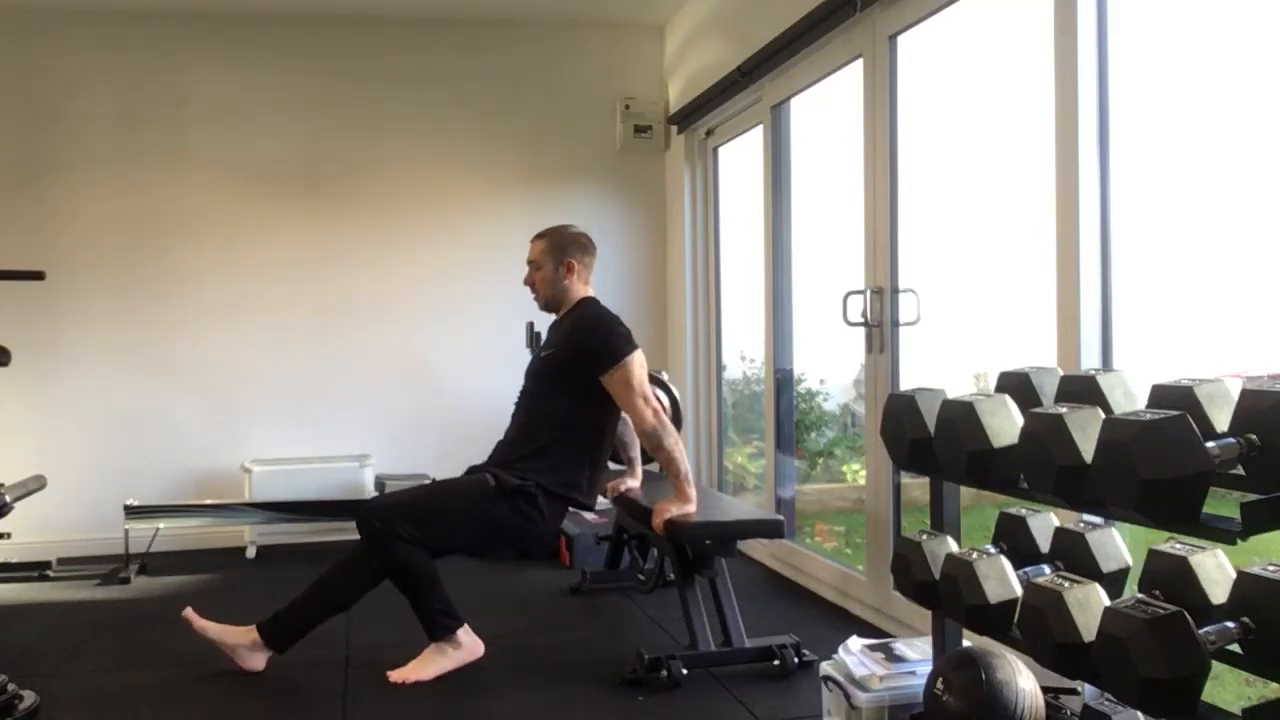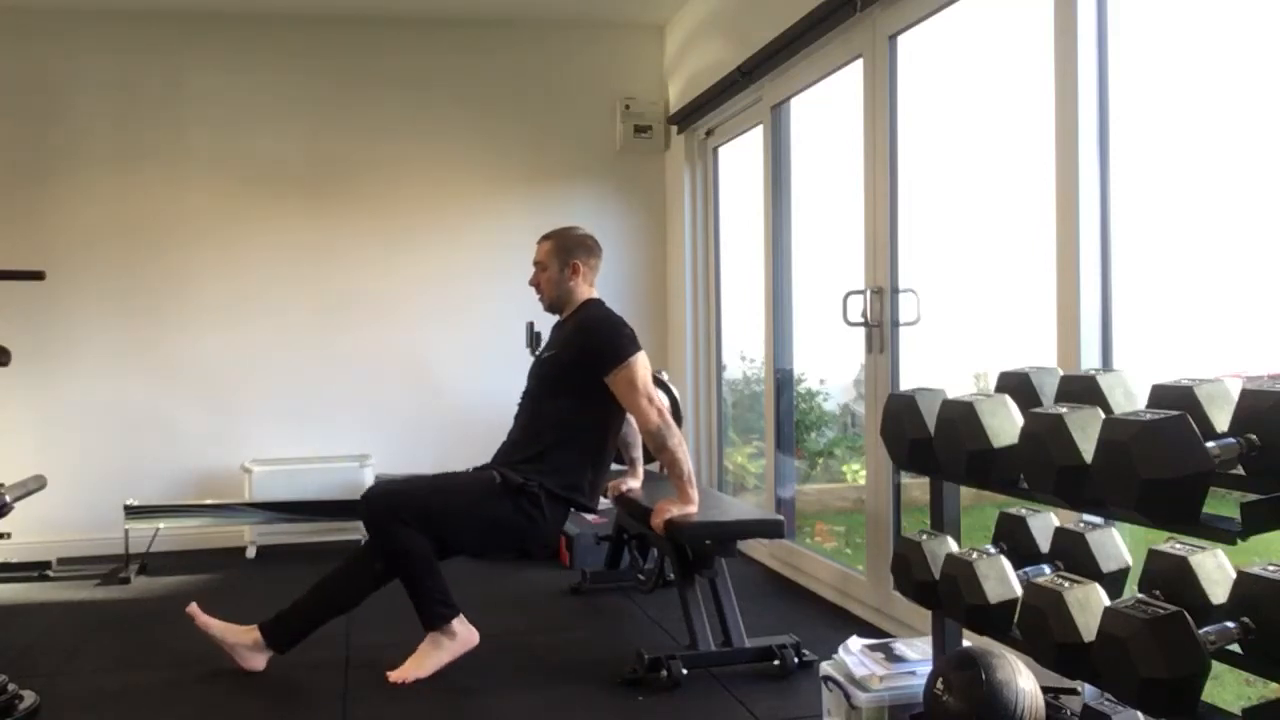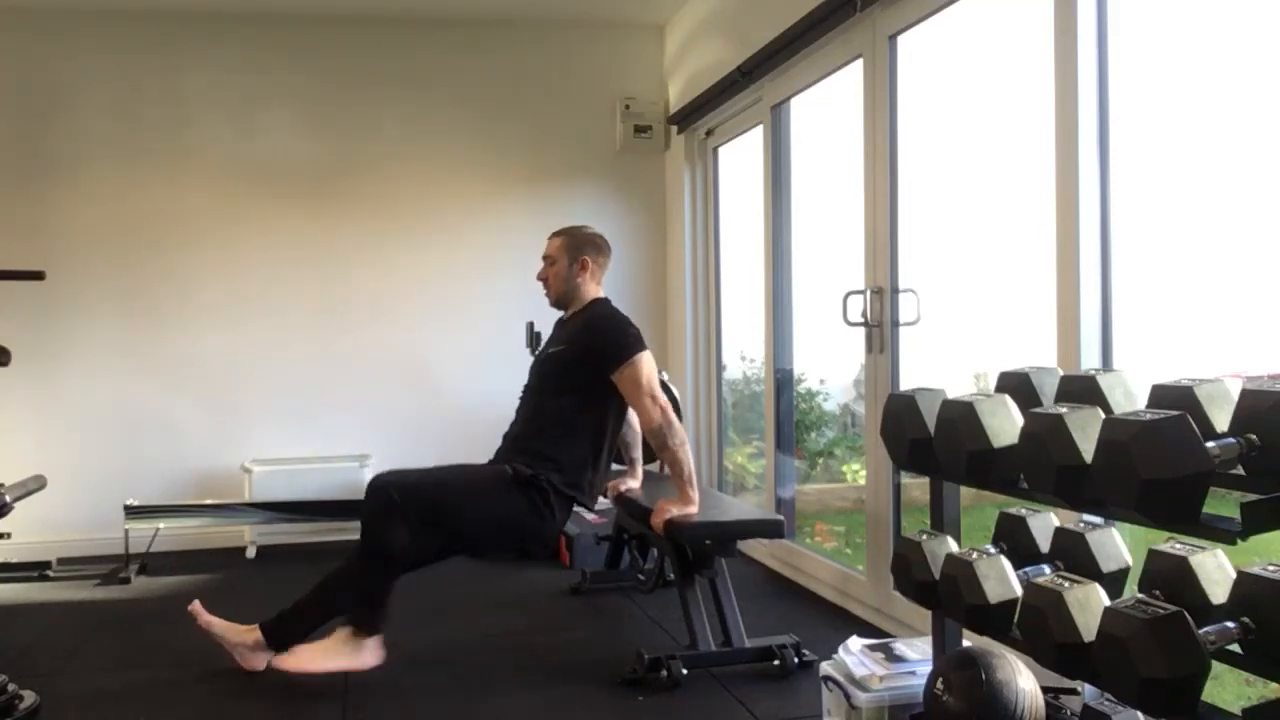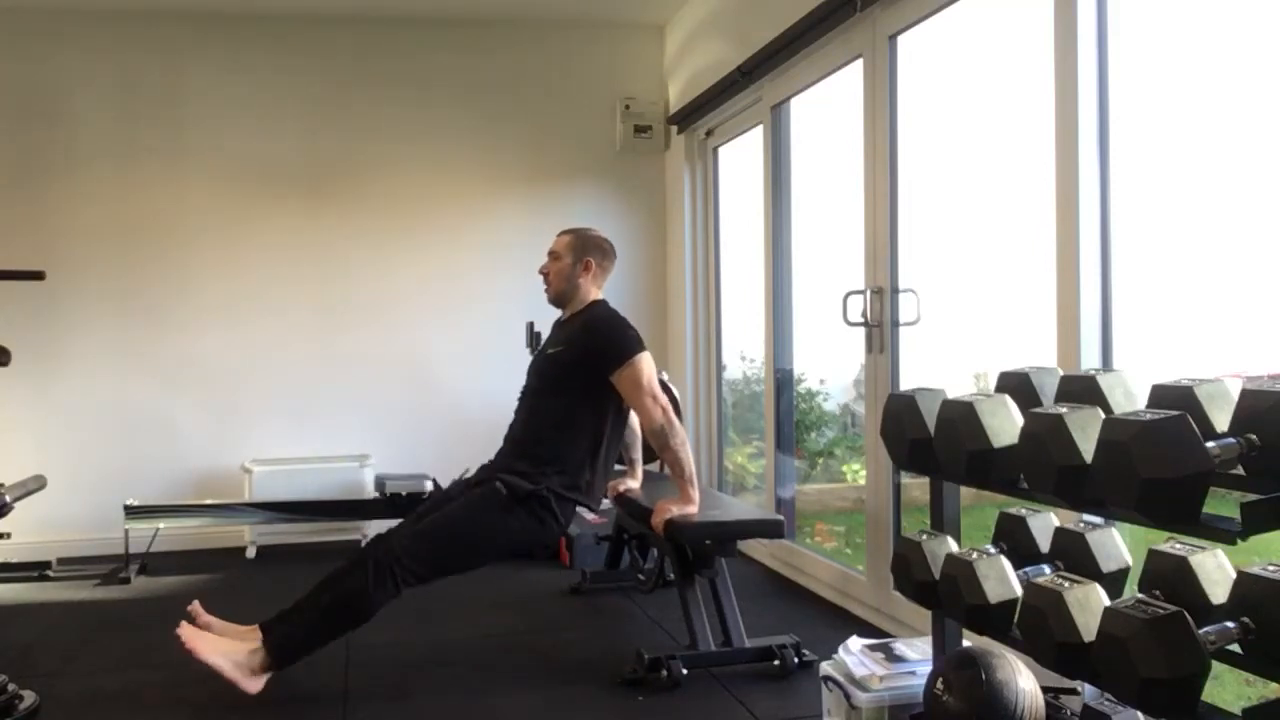
dt=0.2s
person 1, frame 1
left shoulder: (596, 329)
right shoulder: (567, 327)
left elbow: (645, 410)
right elbow: (618, 409)
left wrist: (683, 497)
right wrist: (631, 474)
left hip: (528, 499)
right hip: (509, 486)
left knee: (381, 518)
right knee: (384, 539)
left ankle: (453, 639)
right ankle: (262, 640)
person 1, frame 2
left shoulder: (601, 329)
right shoulder: (571, 328)
left elbow: (649, 410)
right elbow: (618, 409)
left wrist: (685, 497)
right wrist: (633, 474)
left hip: (531, 501)
right hip: (514, 491)
left knee: (384, 503)
right knee: (388, 542)
left ankle: (447, 627)
right ankle: (264, 639)
person 1, frame 3
left shoulder: (606, 328)
right shoulder: (573, 327)
left elbow: (654, 411)
right elbow: (620, 407)
left wrist: (685, 498)
right wrist: (632, 474)
left hip: (532, 496)
right hip: (513, 484)
left knee: (388, 494)
right knee: (393, 524)
left ankle: (361, 638)
right ankle: (266, 635)
person 1, frame 4
left shoulder: (605, 329)
right shoulder: (570, 328)
left elbow: (655, 409)
right elbow: (622, 408)
left wrist: (686, 497)
right wrist: (631, 475)
left hip: (532, 500)
right hip: (505, 482)
left knee: (395, 561)
right knee: (388, 549)
left ankle: (259, 659)
right ankle: (262, 636)
